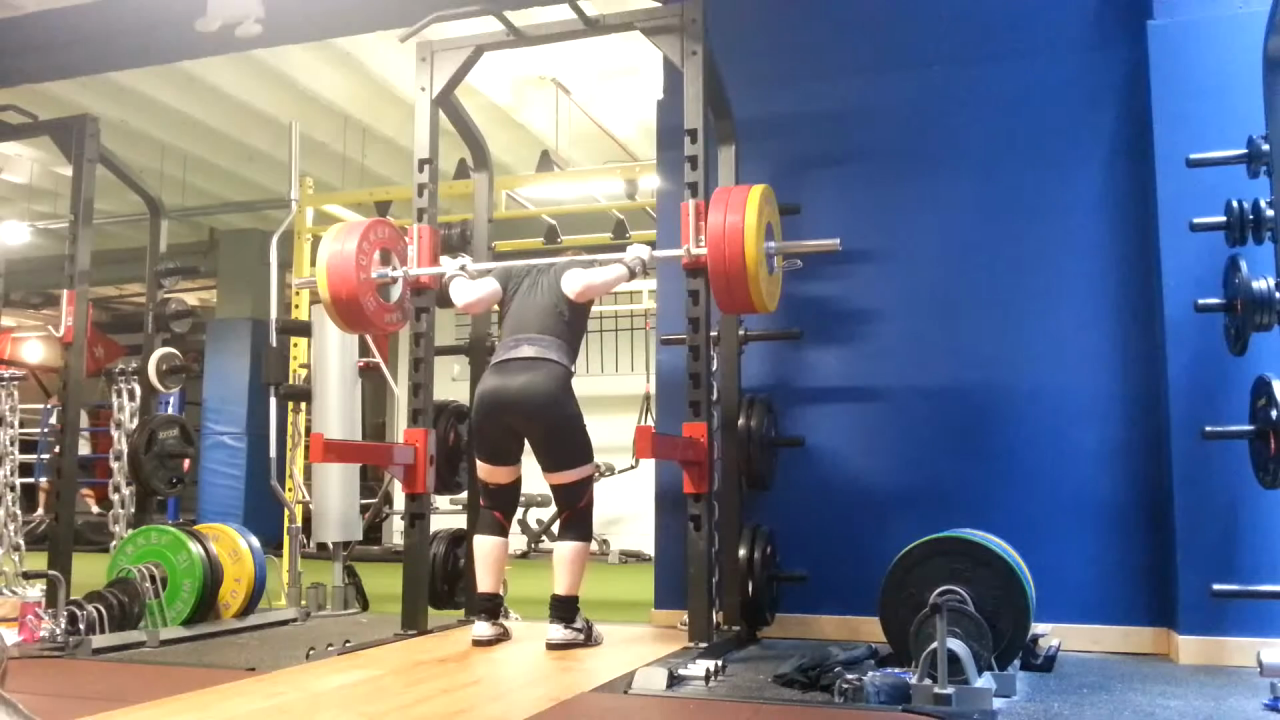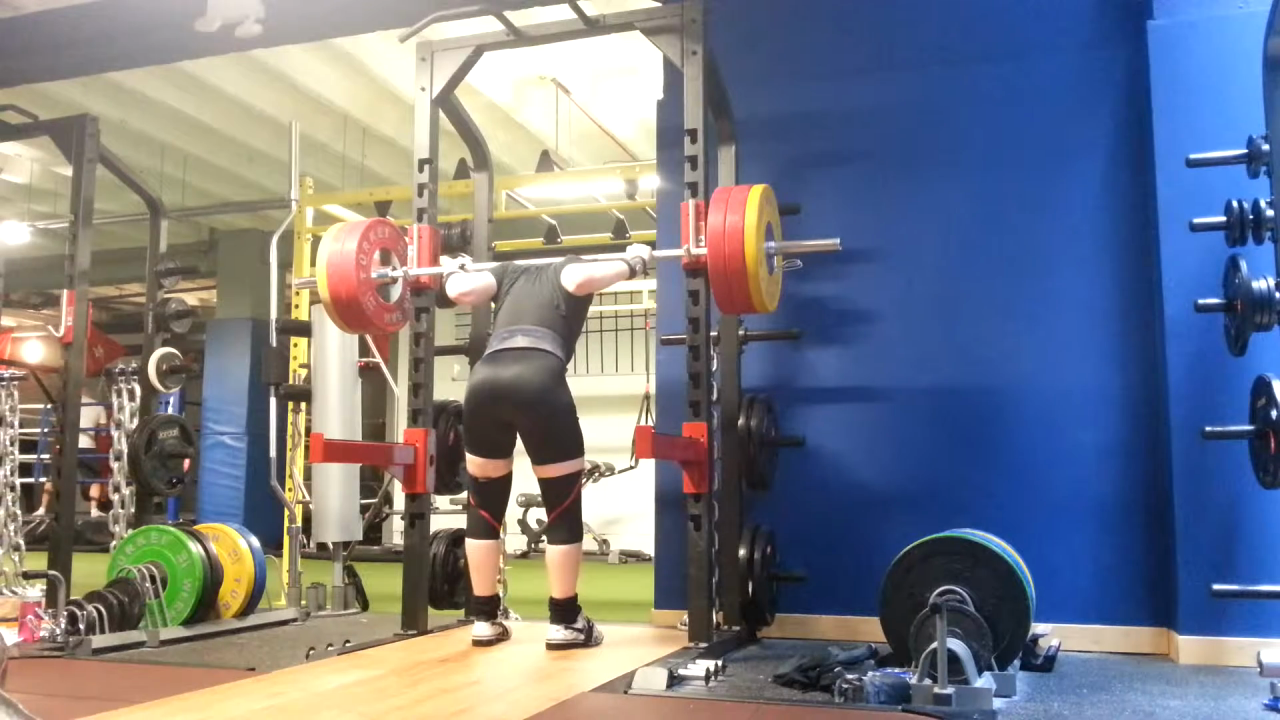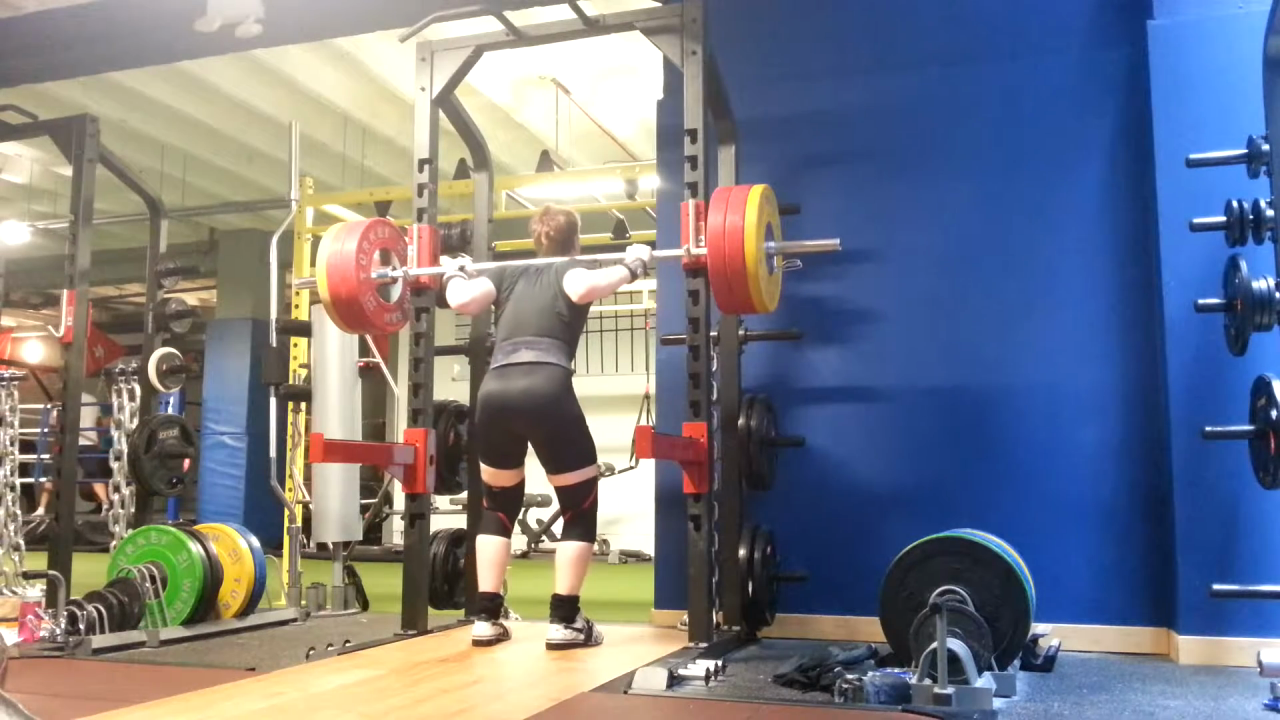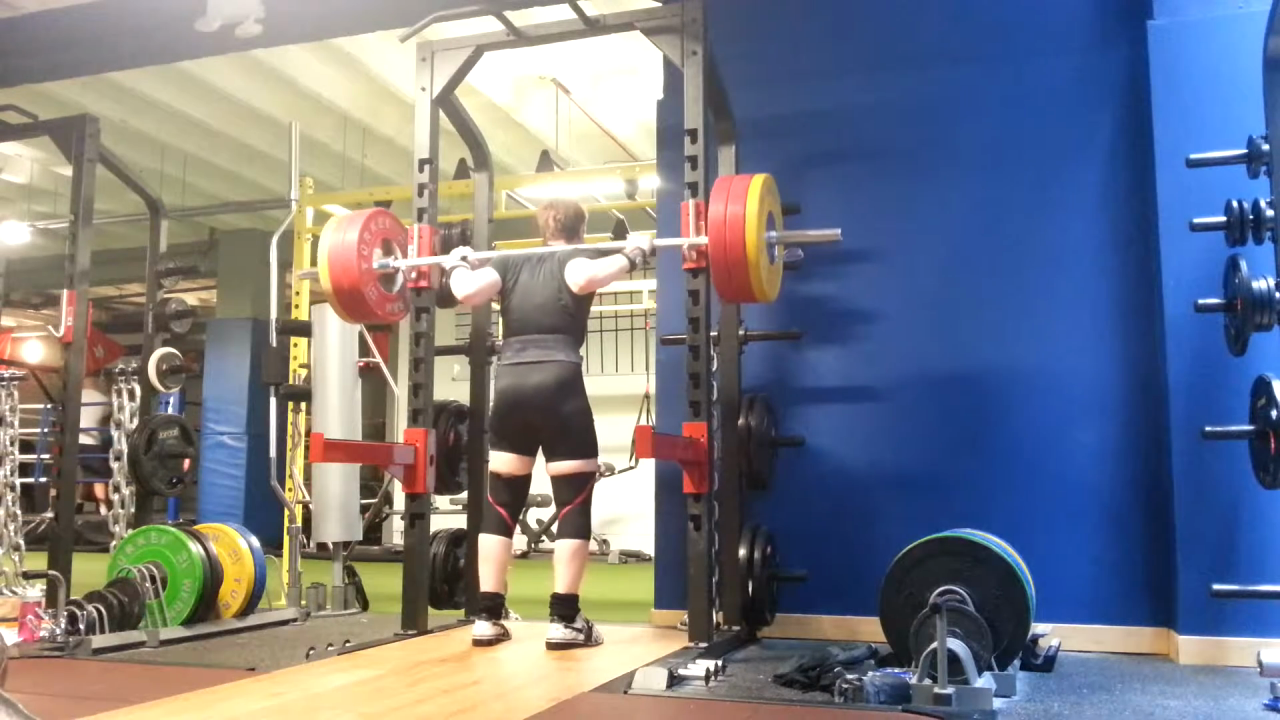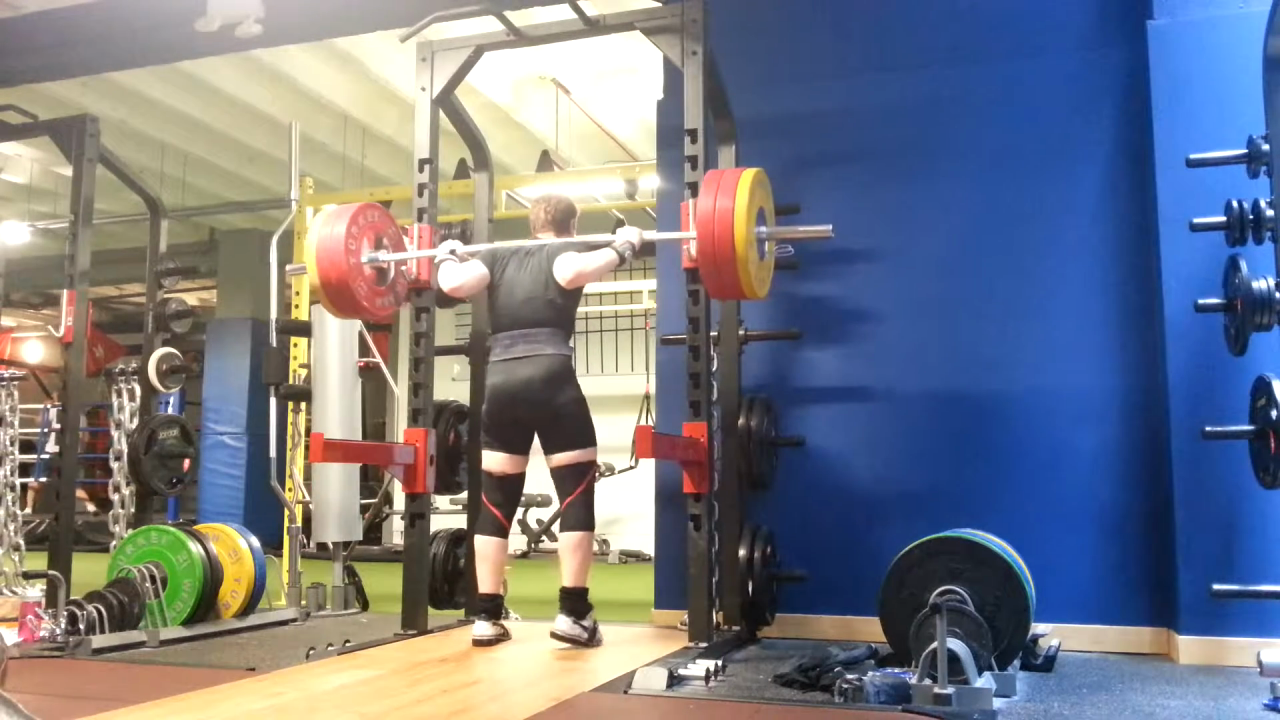
dt=0.7s
person 1, frame 1
left shoulder: (513, 273)
right shoulder: (580, 265)
left elbow: (469, 300)
right elbow: (580, 287)
left wrist: (454, 274)
right wrist: (631, 265)
left hip: (492, 389)
right hip: (545, 387)
left knee: (494, 506)
right knee: (576, 508)
left ankle: (486, 619)
right ankle: (564, 622)
person 1, frame 2
left shoulder: (510, 271)
right shoulder: (573, 267)
left elbow: (462, 292)
right elbow: (581, 280)
left wrist: (452, 271)
right wrist: (632, 263)
left hip: (484, 380)
right hip: (538, 378)
left knee: (484, 505)
right knee: (563, 507)
left ankle: (484, 620)
right ankle: (565, 622)
person 1, frame 3
left shoulder: (507, 273)
right shoulder: (576, 268)
left elbow: (462, 301)
right elbow: (582, 289)
left wrist: (453, 274)
right wrist: (633, 265)
left hip: (494, 392)
right hip: (546, 390)
left knee: (497, 508)
right knee: (580, 508)
left ankle: (486, 618)
right ankle: (565, 621)
person 1, frame 4
left shoulder: (510, 261)
right shoulder: (581, 256)
left elbow: (467, 291)
right elbow: (583, 278)
left wrist: (456, 265)
right wrist: (633, 253)
left hip: (509, 385)
right hip: (558, 383)
left knee: (501, 504)
right knee: (573, 505)
left ankle: (487, 617)
right ankle: (564, 621)
person 1, frame 5
left shoulder: (498, 256)
right shoulder: (571, 250)
left elbow: (455, 285)
right elbow: (572, 273)
left wrist: (447, 257)
right wrist: (623, 247)
left hip: (500, 381)
right hip: (550, 378)
left knee: (495, 503)
right knee: (576, 496)
left ankle: (487, 617)
right ankle: (574, 613)
